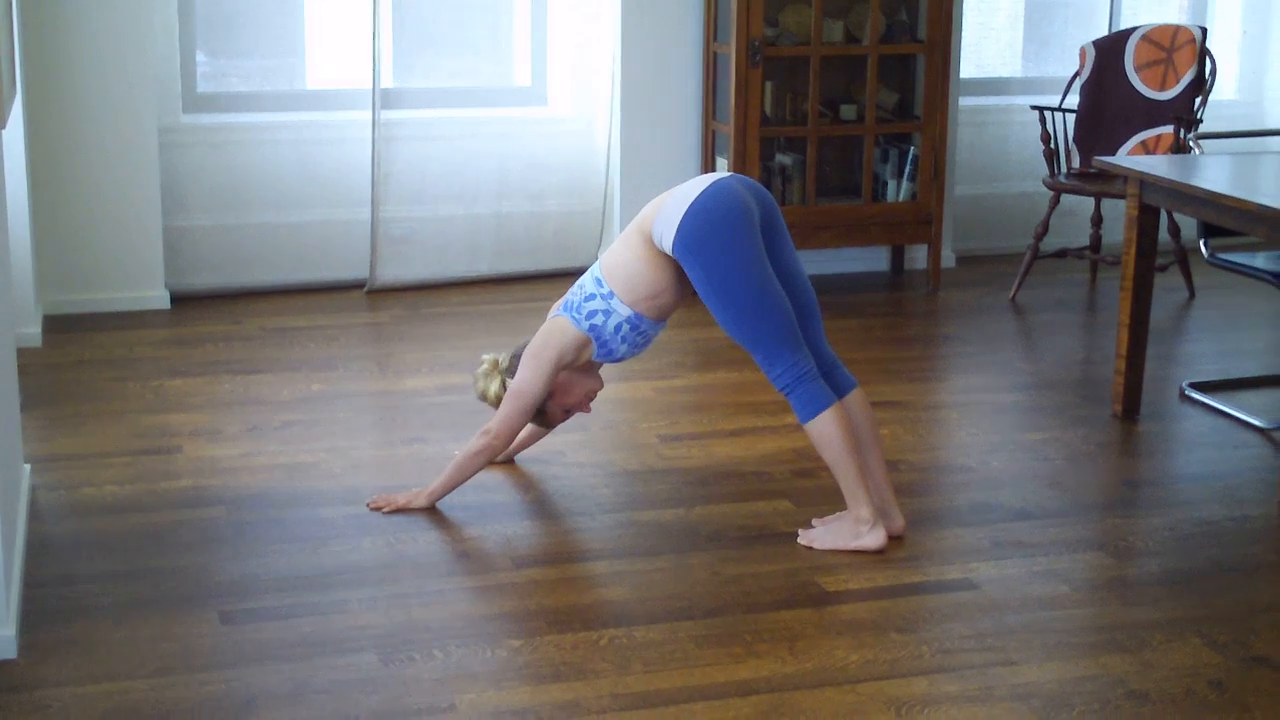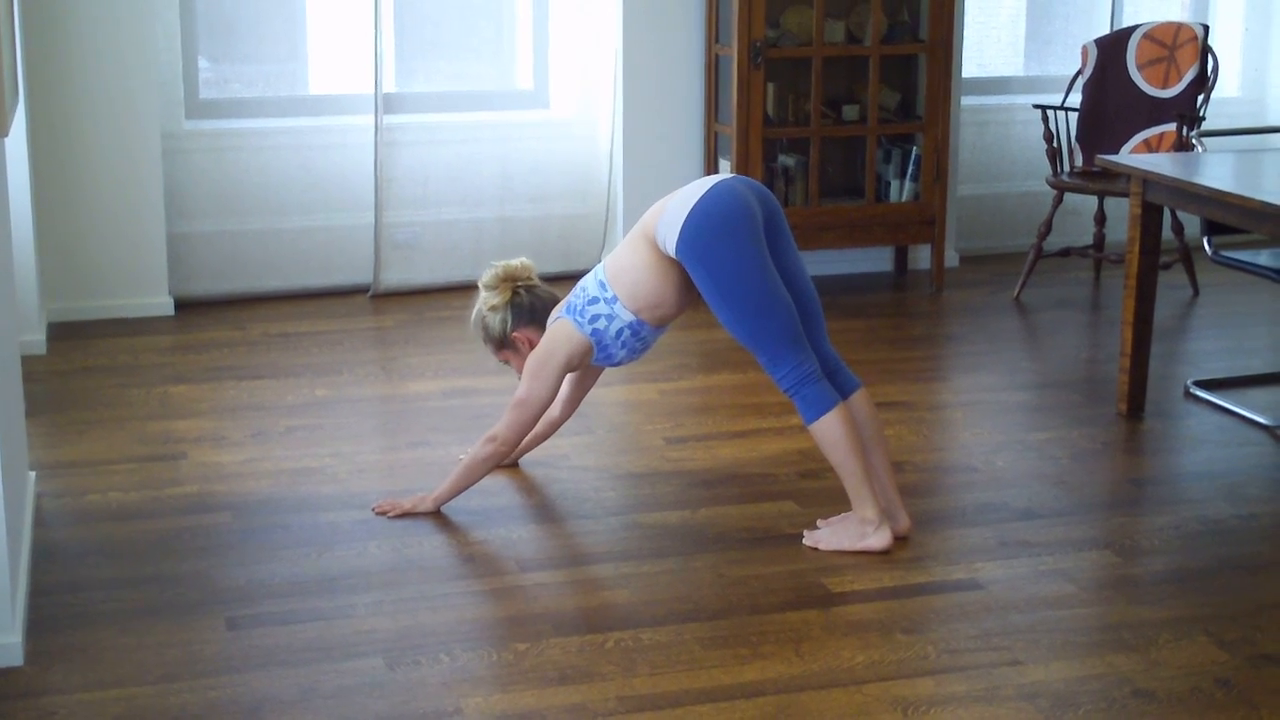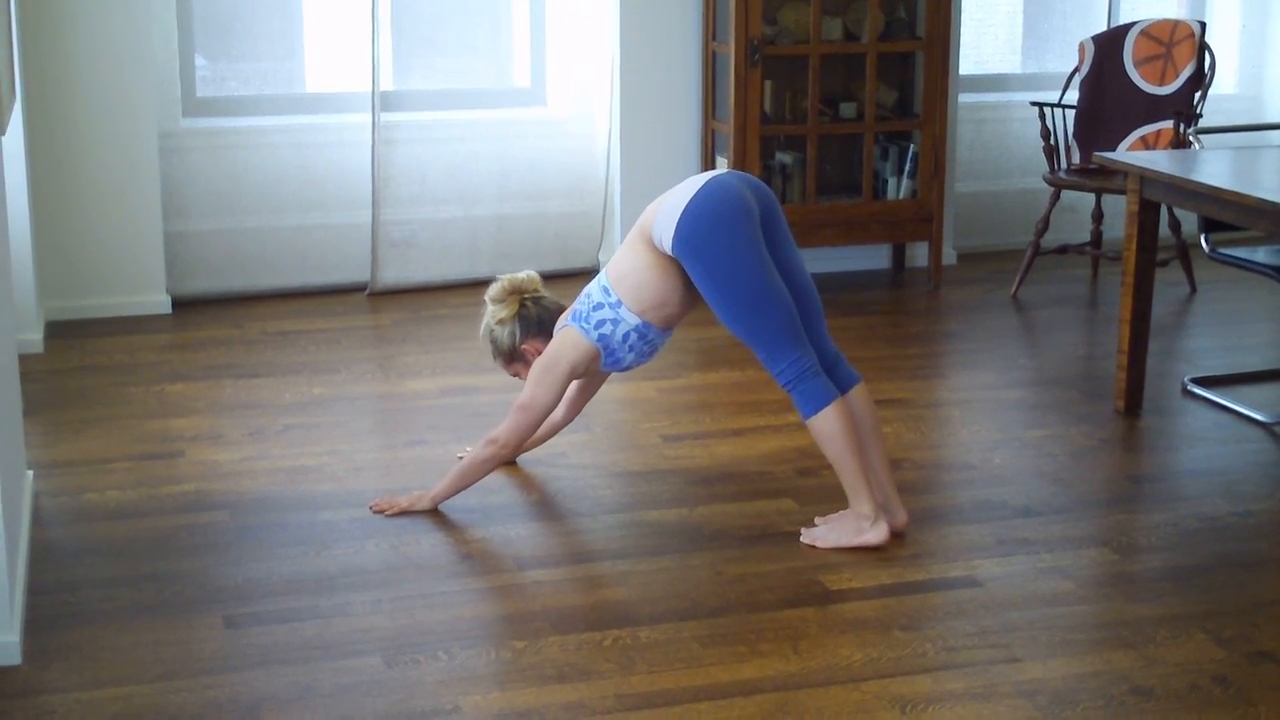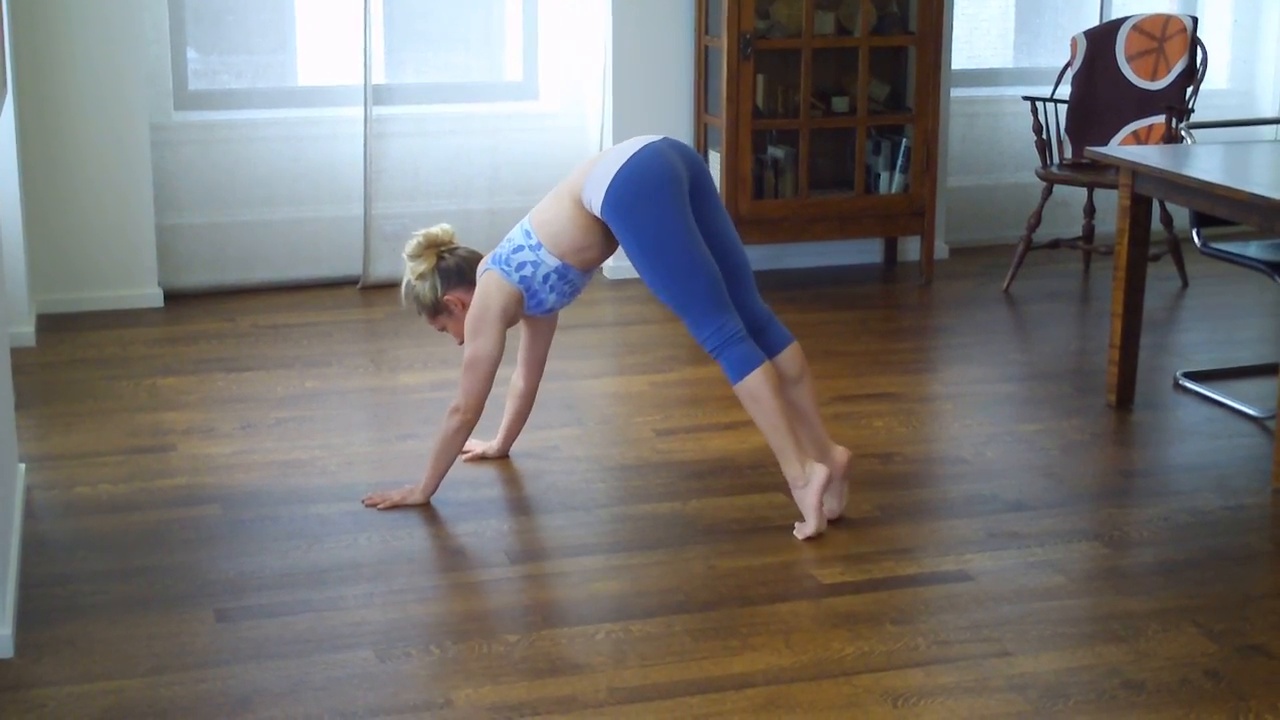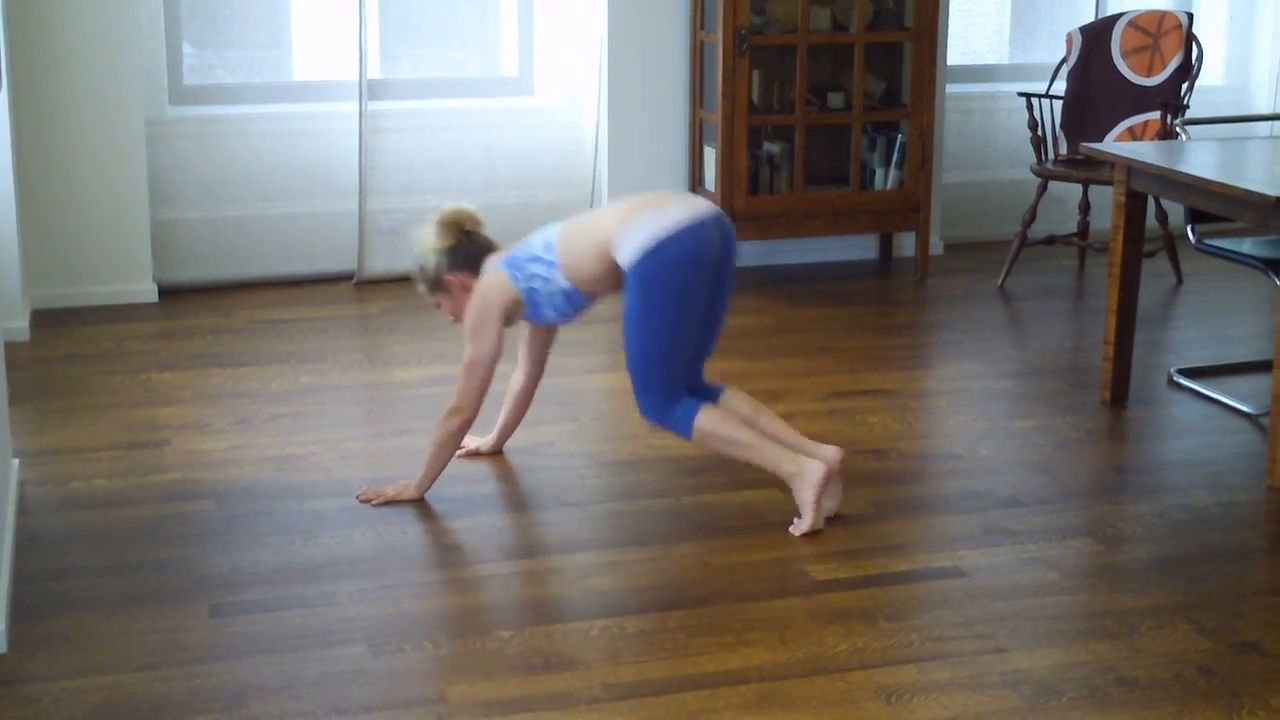
dt=1s
person 1, frame 1
left shoulder: (553, 345)
right shoulder: (580, 333)
left elbow: (493, 434)
left wrist: (426, 495)
right wrist: (513, 450)
left hip: (705, 223)
right hip: (731, 199)
left knee: (795, 373)
right knee: (817, 360)
left ankle: (865, 520)
right ankle: (884, 507)
person 1, frame 2
left shoulder: (559, 341)
right shoulder: (584, 326)
left elbow: (500, 438)
right elbow: (562, 406)
left wrist: (432, 499)
right wrist: (513, 454)
left hip: (708, 226)
right hip: (735, 200)
left knee: (798, 374)
right knee: (820, 361)
left ankle: (870, 521)
right ankle: (889, 508)
person 1, frame 3
left shoulder: (565, 348)
right shoulder: (590, 332)
left elbow: (500, 441)
right elbow: (569, 407)
left wrist: (430, 497)
right wrist: (513, 451)
left hip: (704, 221)
right hip: (731, 195)
left knee: (797, 369)
right knee: (819, 354)
left ankle: (866, 517)
right ankle: (886, 502)
person 1, frame 4
left shoulder: (490, 296)
right shoulder: (523, 284)
left elbow: (463, 410)
right elbow: (528, 376)
left wrist: (422, 490)
right wrist: (501, 444)
left hip: (634, 184)
right hip: (664, 158)
left knee: (721, 333)
right knee: (750, 315)
left ankle: (803, 473)
right ankle: (824, 451)
person 1, frame 5
left shoulder: (489, 291)
right shoulder: (527, 276)
left elbow: (461, 409)
right elbow: (529, 374)
left wrist: (418, 486)
right wrist: (495, 440)
left hip: (664, 249)
right hip: (699, 222)
left knee: (662, 404)
right knee: (686, 390)
left ankle: (801, 468)
right ankle: (813, 452)
